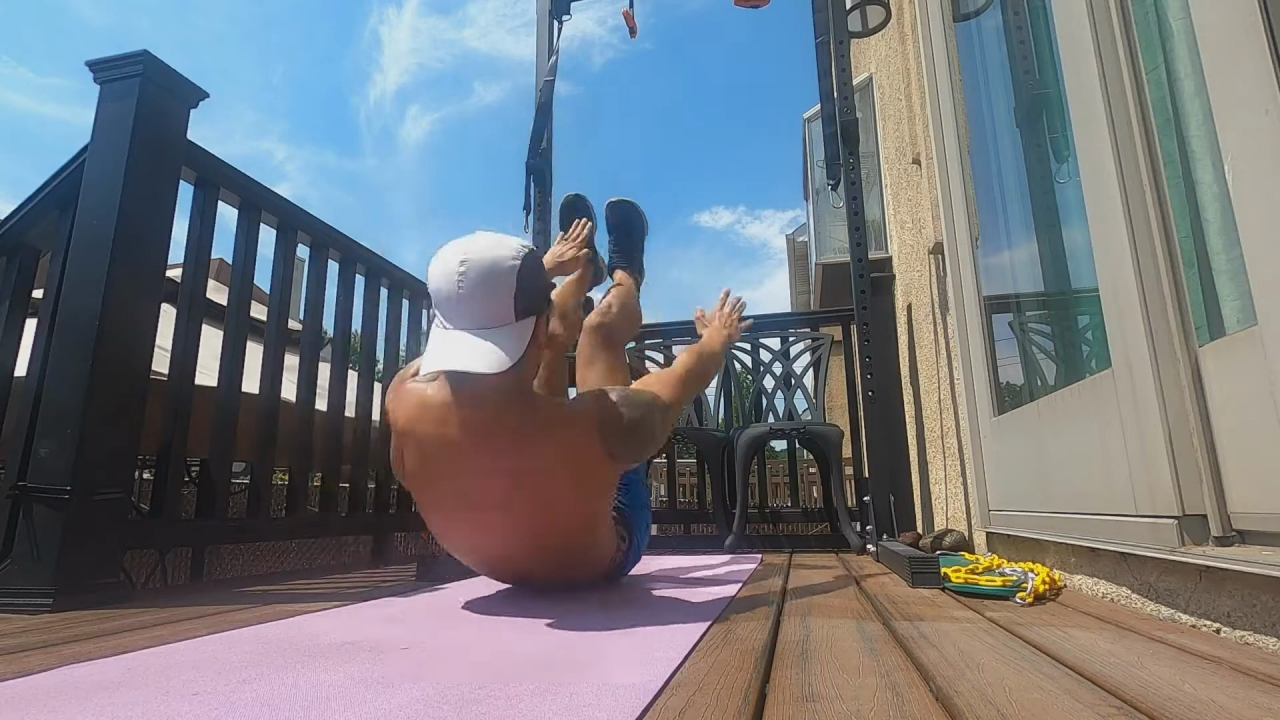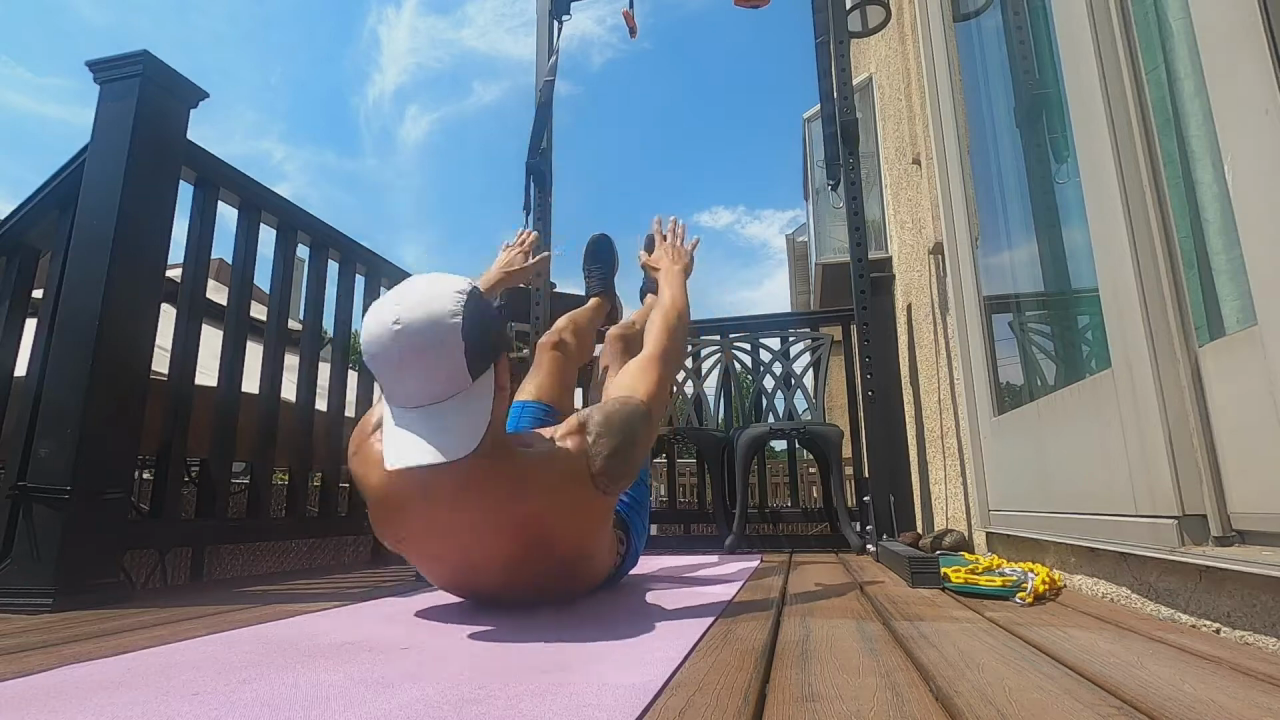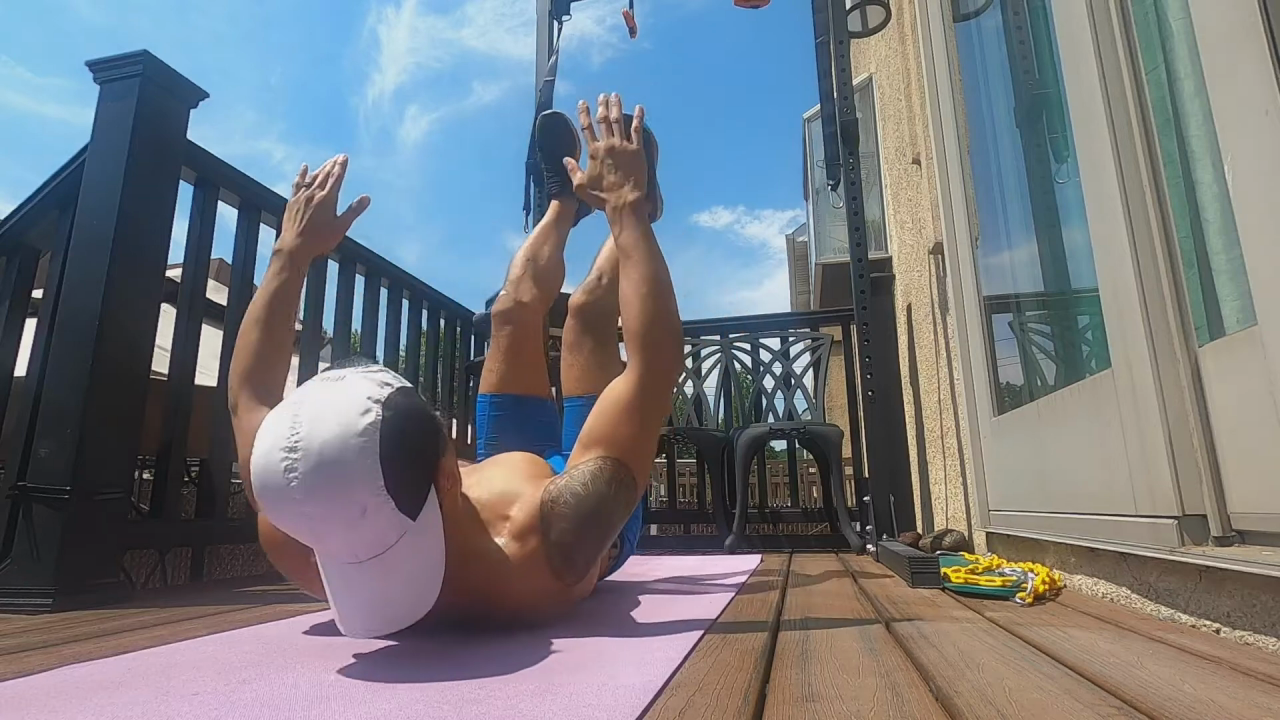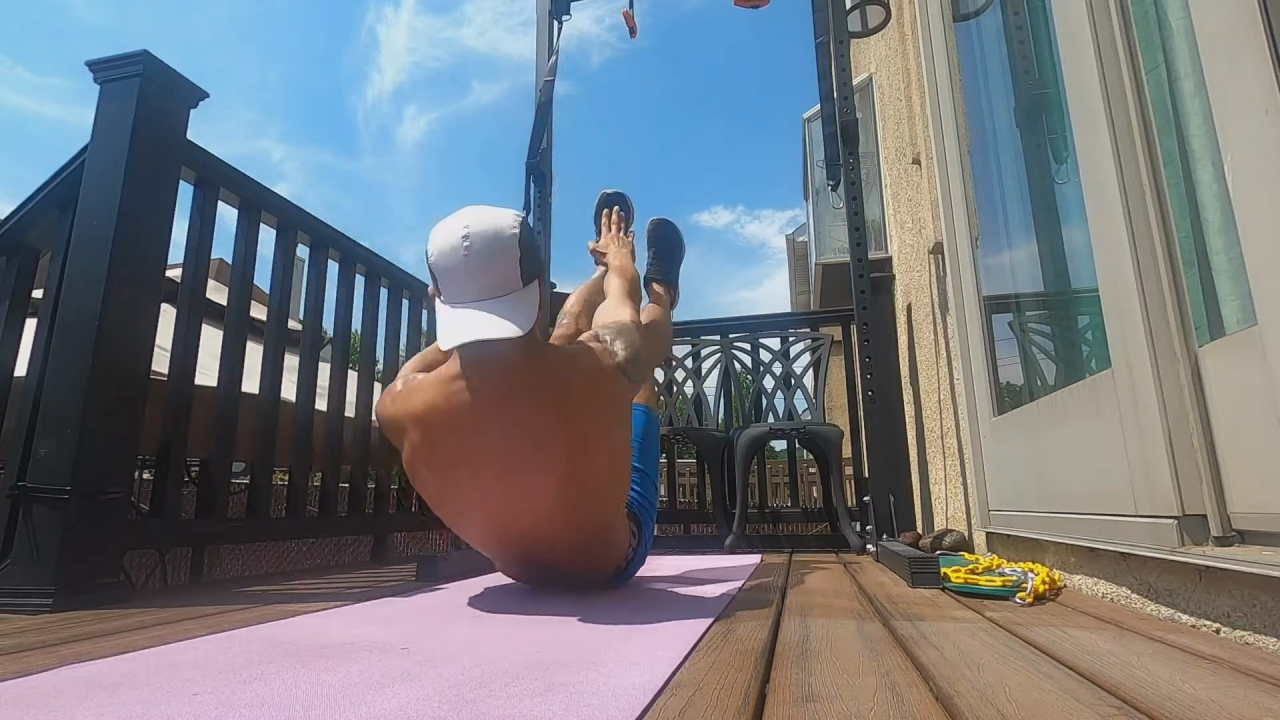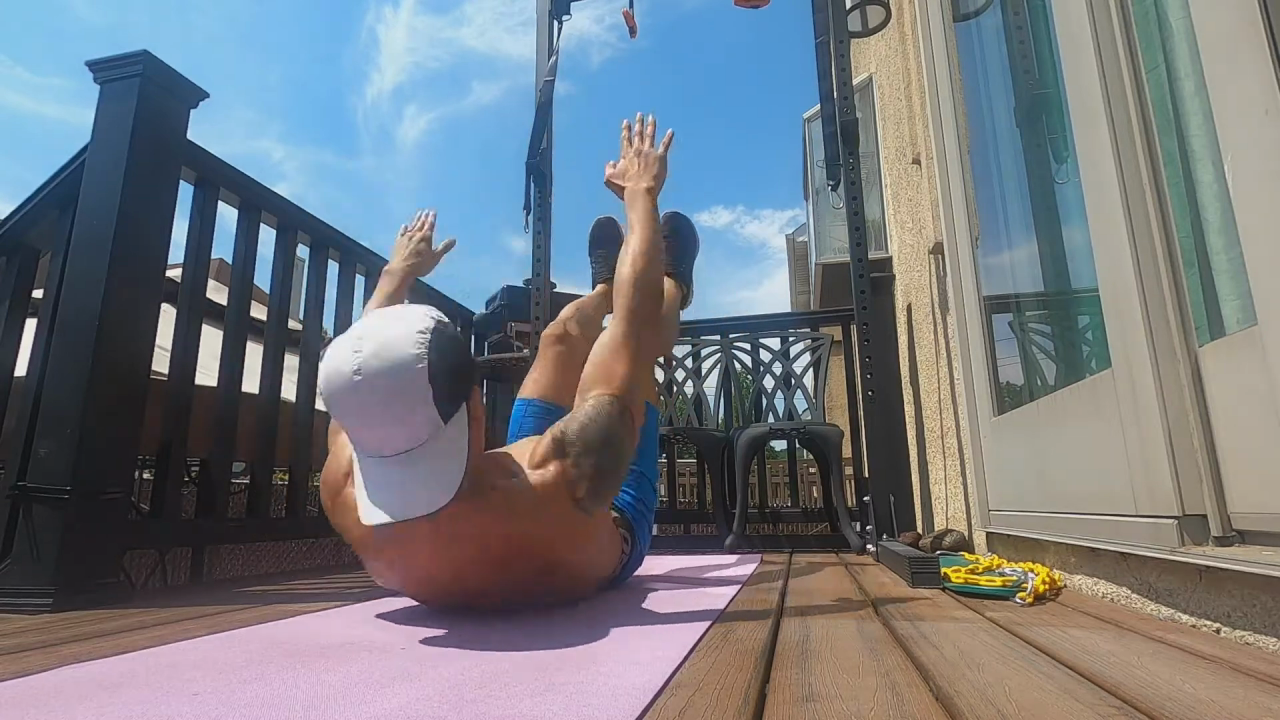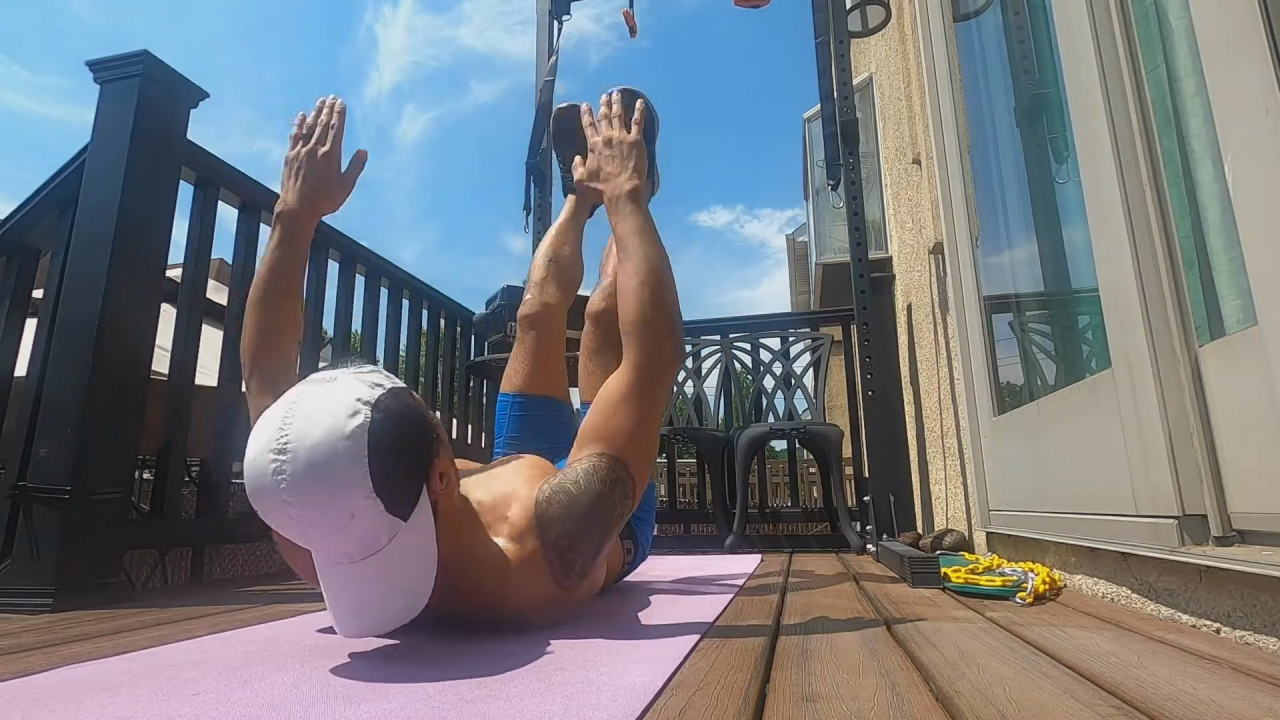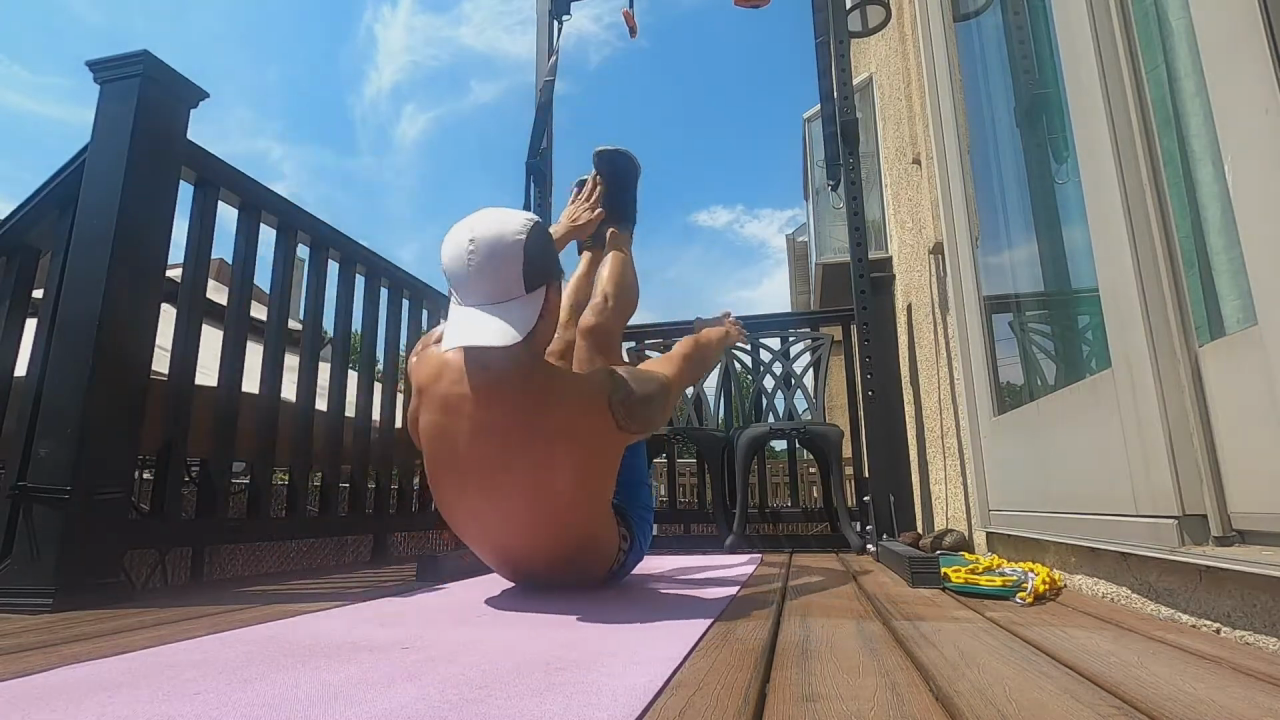
dt=0.5s
person 1, frame 1
left shoulder: (406, 401)
right shoulder: (594, 426)
left elbow: (470, 324)
right elbow: (684, 379)
left wrist: (546, 267)
right wrist: (718, 337)
left hip: (510, 556)
right hip: (599, 561)
left knee: (561, 326)
right knee: (603, 328)
left ankle: (582, 271)
right ankle: (624, 276)
person 1, frame 2
left shoulder: (372, 457)
right shoulder: (581, 463)
right elbow: (661, 358)
left wrist: (488, 283)
right wrist: (673, 273)
right hip: (595, 563)
left knee: (555, 342)
right knee: (622, 345)
left ankle: (600, 305)
right ankle: (653, 301)
person 1, frame 3
left shoulder: (297, 545)
right shoulder: (547, 553)
left elbow: (249, 396)
right elbow: (657, 365)
left wrist: (291, 253)
right wrist: (626, 205)
left knee: (513, 309)
right knee: (588, 311)
left ankle: (564, 205)
right ankle: (639, 206)
person 1, frame 4
left shoulder: (406, 403)
right shoulder: (601, 361)
right elbow: (623, 298)
right wrist: (620, 260)
right hip: (607, 564)
left ankle: (603, 271)
right ankle: (661, 296)
person 1, frame 5
left shoulder: (346, 499)
right shoulder: (562, 484)
left elbow: (366, 360)
right elbow: (632, 331)
left wrist: (395, 274)
right wrist: (641, 194)
left hip: (513, 569)
right hip: (608, 546)
left knee: (563, 335)
right knee: (634, 330)
left ankle: (605, 290)
right ankle: (673, 287)
person 1, frame 6
left shoulder: (308, 542)
right shoulder: (553, 550)
left elbow: (264, 370)
right elbow: (652, 355)
left wrist: (292, 219)
right wrist: (631, 199)
left hip: (507, 504)
right hip: (604, 548)
left knee: (538, 311)
right knee: (606, 312)
left ankle: (582, 197)
right ankle: (620, 195)
person 1, frame 7
left shoulder: (430, 363)
right shoulder: (604, 400)
left elbow: (489, 292)
right elbow: (684, 361)
left wrist: (559, 234)
right wrist: (717, 336)
left hip: (516, 566)
right hip: (603, 561)
left knee: (571, 338)
right knee: (594, 328)
left ankle: (595, 253)
right ankle: (614, 237)
